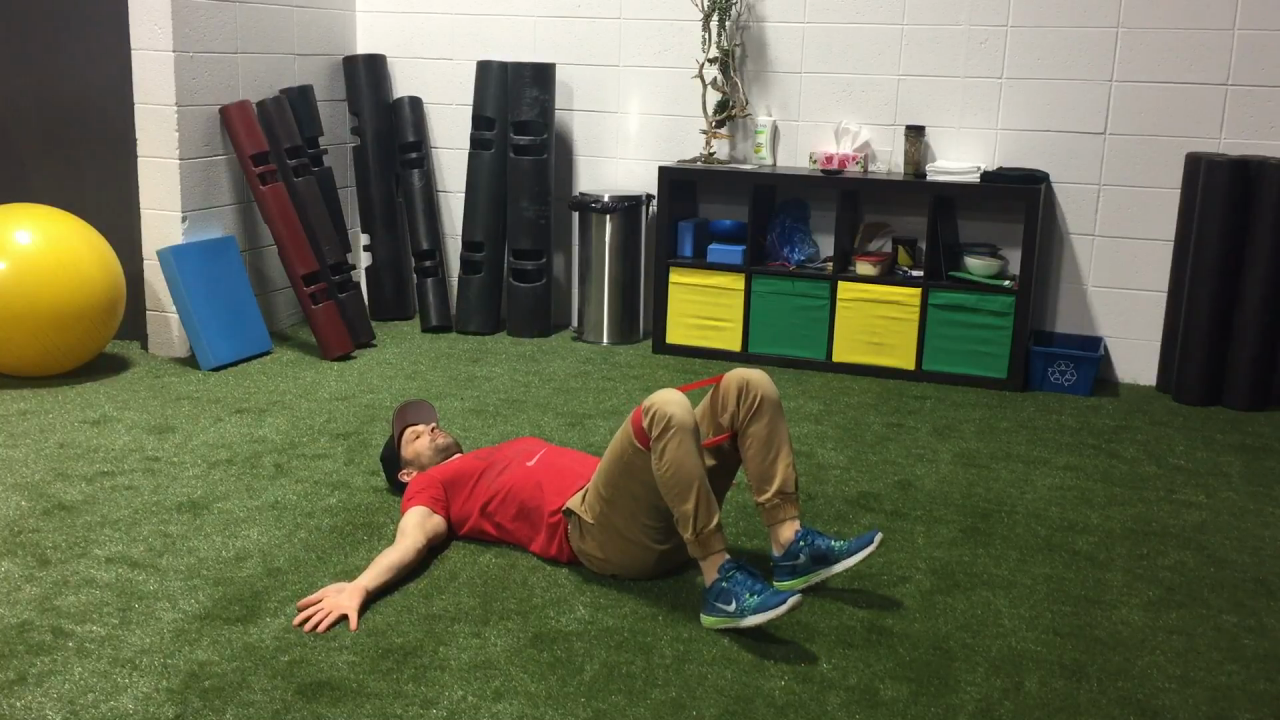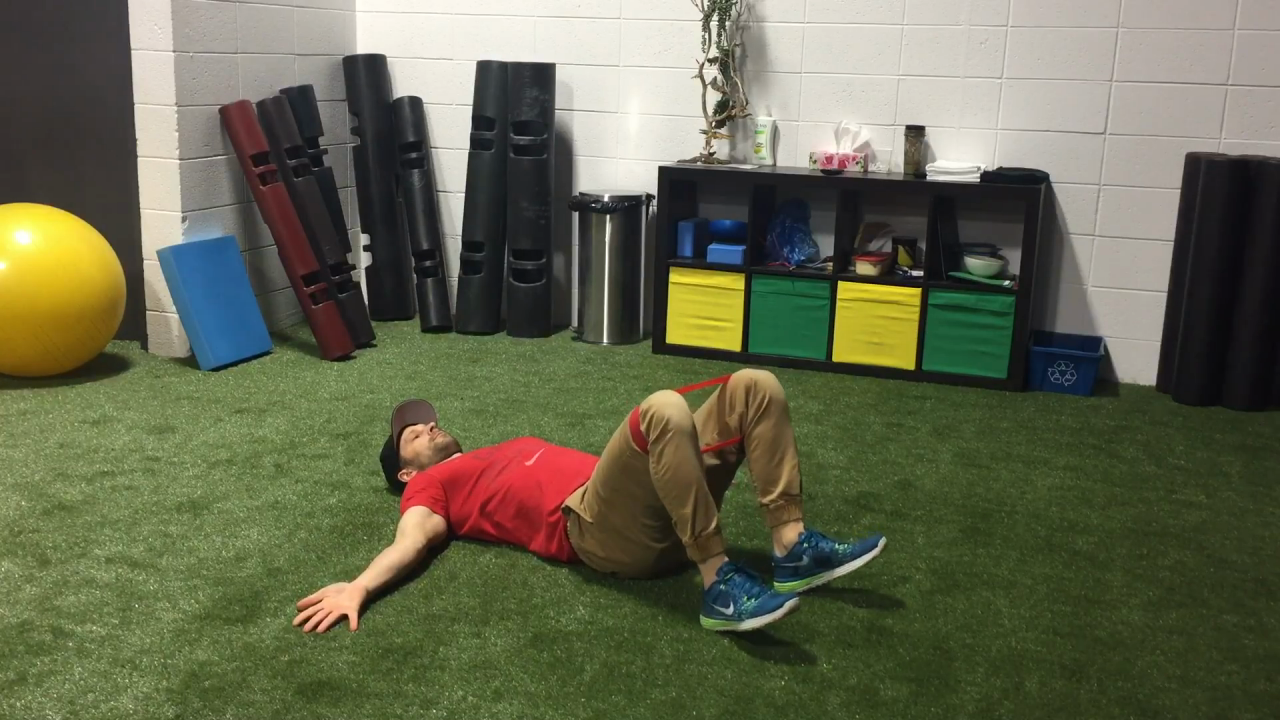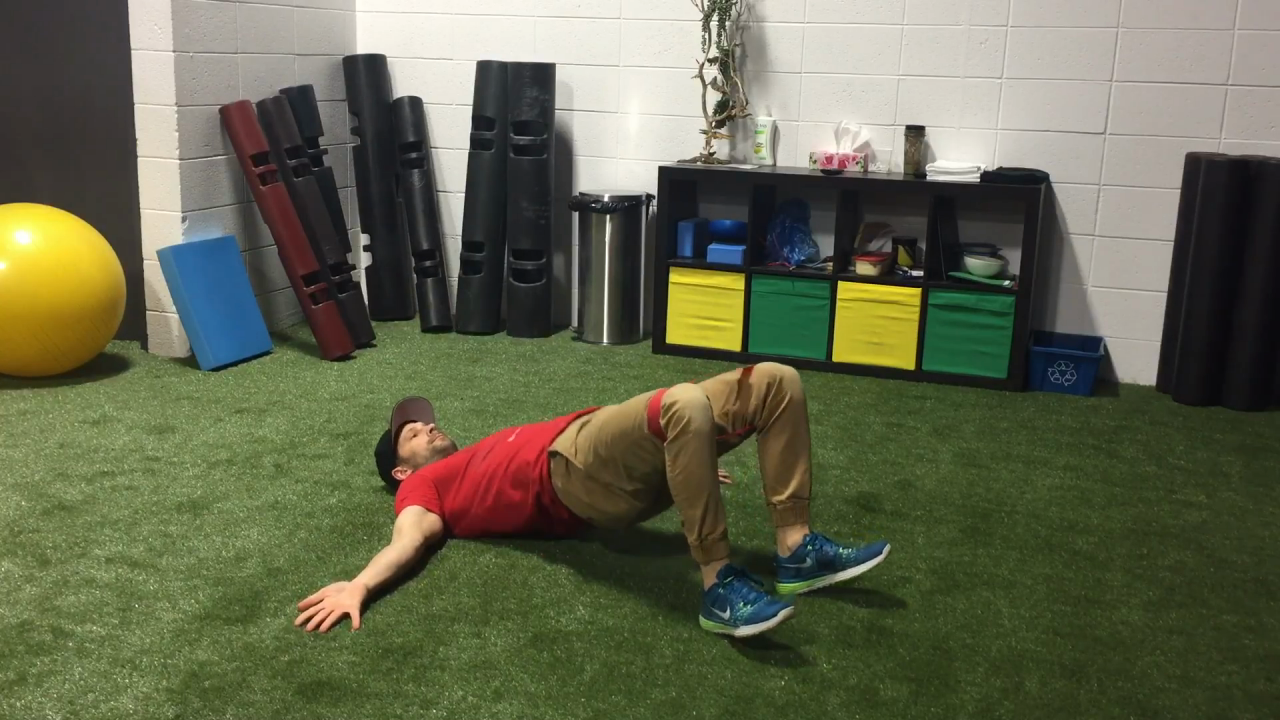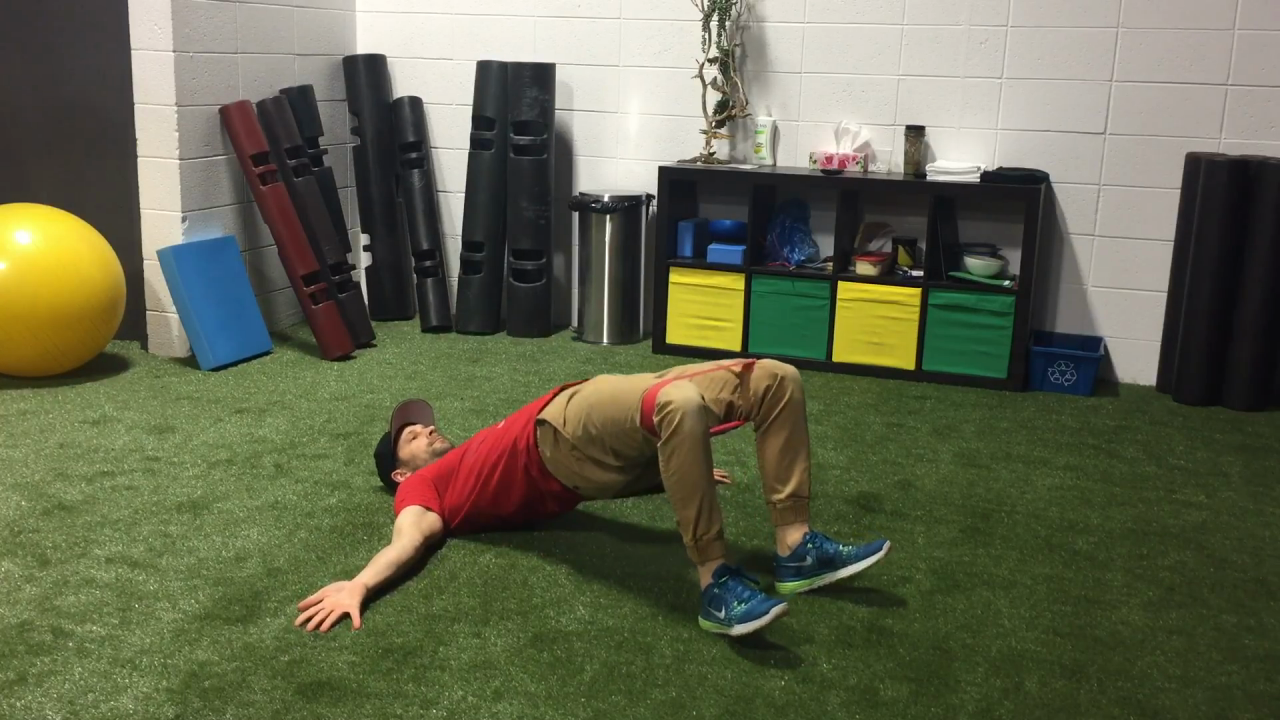
dt=0.4s
person 1, frame 1
left shoulder: (510, 451)
right shoulder: (432, 487)
right elbow: (412, 543)
right wrist: (357, 588)
left hip: (665, 513)
right hip: (601, 531)
left knee: (747, 385)
right knee: (667, 406)
left ankle: (789, 547)
right ankle: (720, 582)
person 1, frame 2
left shoulder: (505, 451)
right shoulder: (430, 487)
right elbow: (410, 543)
left wrist: (675, 466)
right wrist: (355, 588)
left hip: (663, 510)
right hip: (601, 528)
left knee: (755, 387)
right knee: (664, 408)
left ankle: (793, 550)
right ankle: (720, 585)
person 1, frame 3
left shoulder: (485, 456)
right shoulder: (424, 487)
right elbow: (408, 541)
left wrist: (690, 466)
right wrist: (356, 586)
left hip: (628, 465)
right hip: (575, 467)
left knee: (776, 382)
right knee: (685, 402)
left ankle: (796, 551)
right ankle: (720, 586)
person 1, frame 4
left shoulder: (480, 460)
right shoulder: (421, 487)
right elbow: (408, 541)
left wrist: (678, 466)
right wrist: (354, 586)
left hip: (606, 431)
right hip: (561, 430)
left knee: (776, 380)
right knee: (681, 405)
left ankle: (796, 549)
right ankle: (717, 585)
